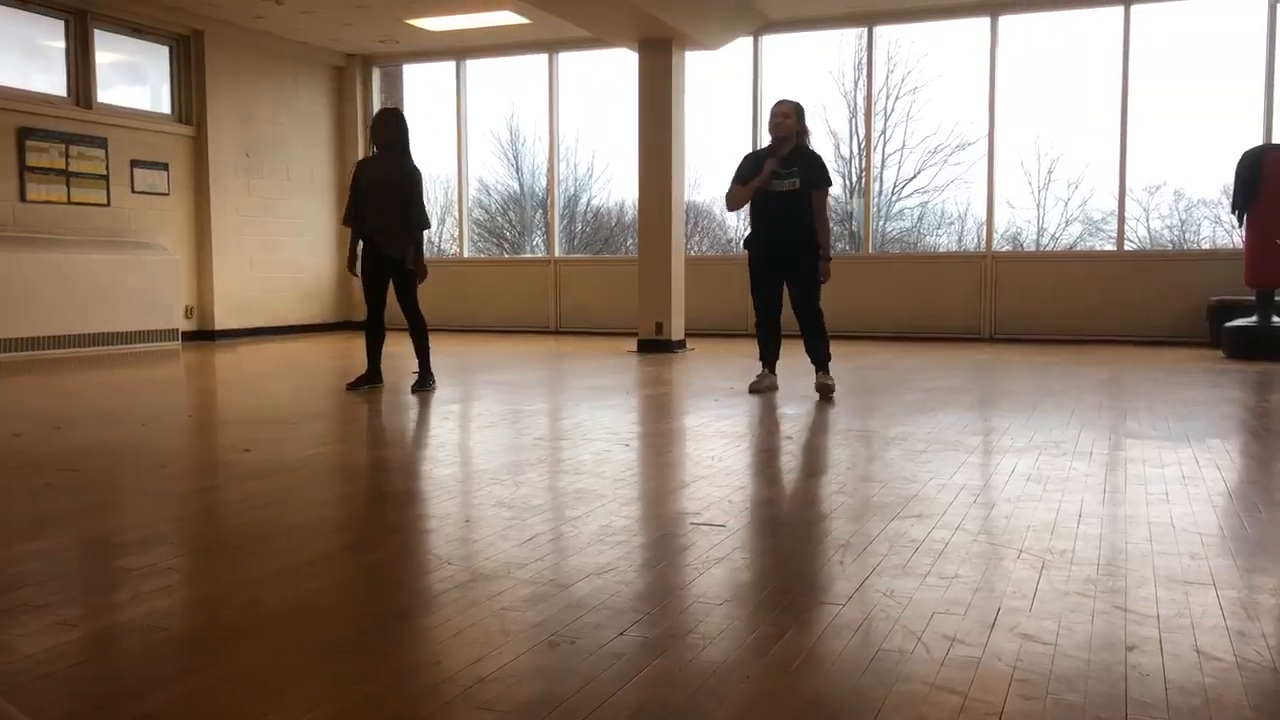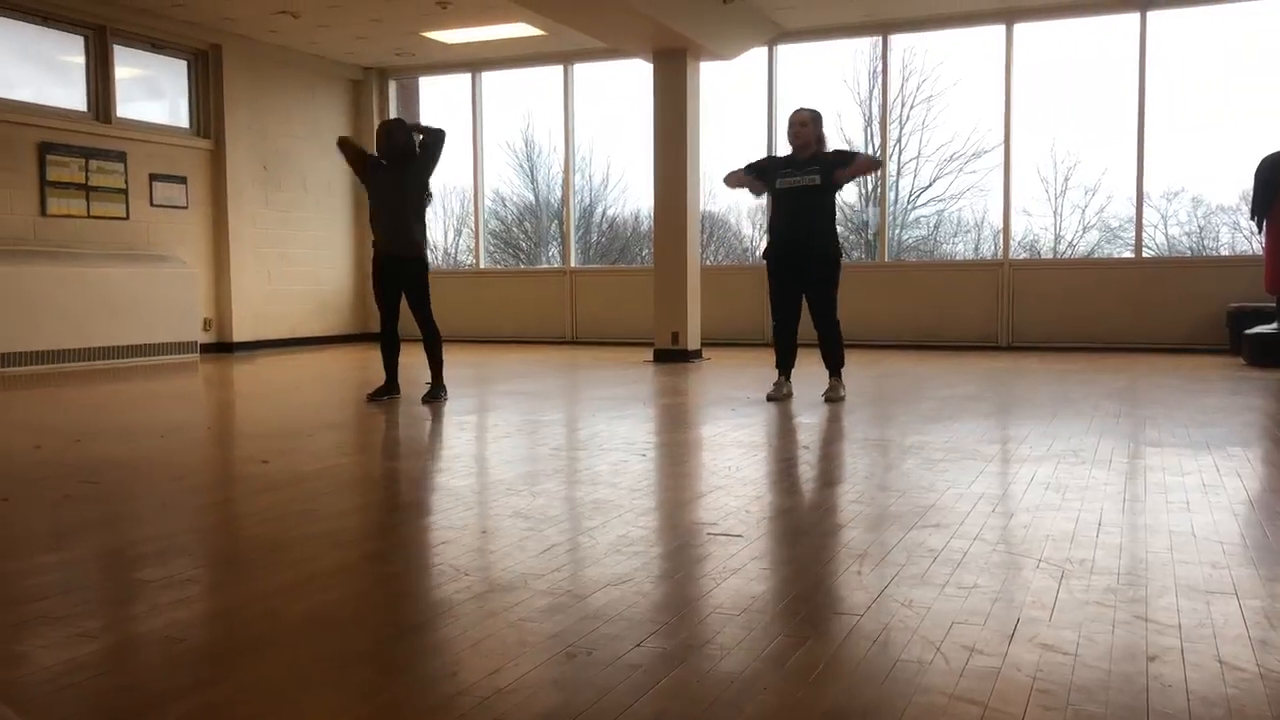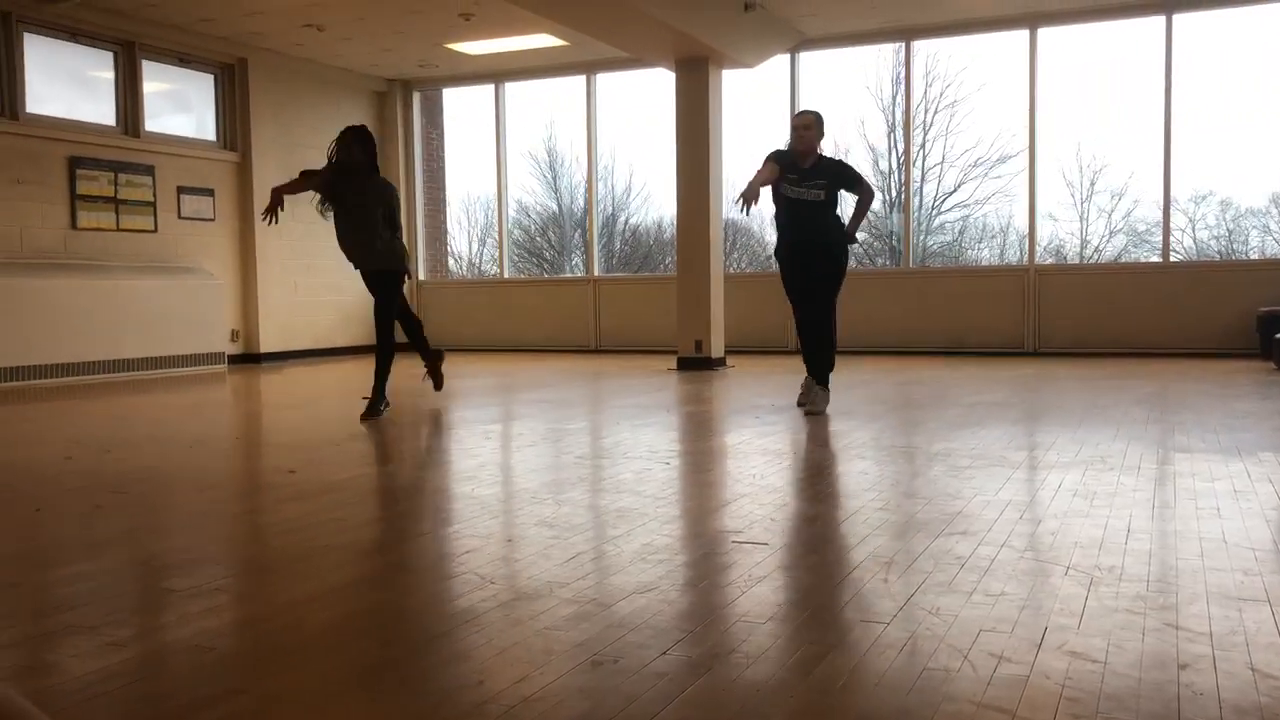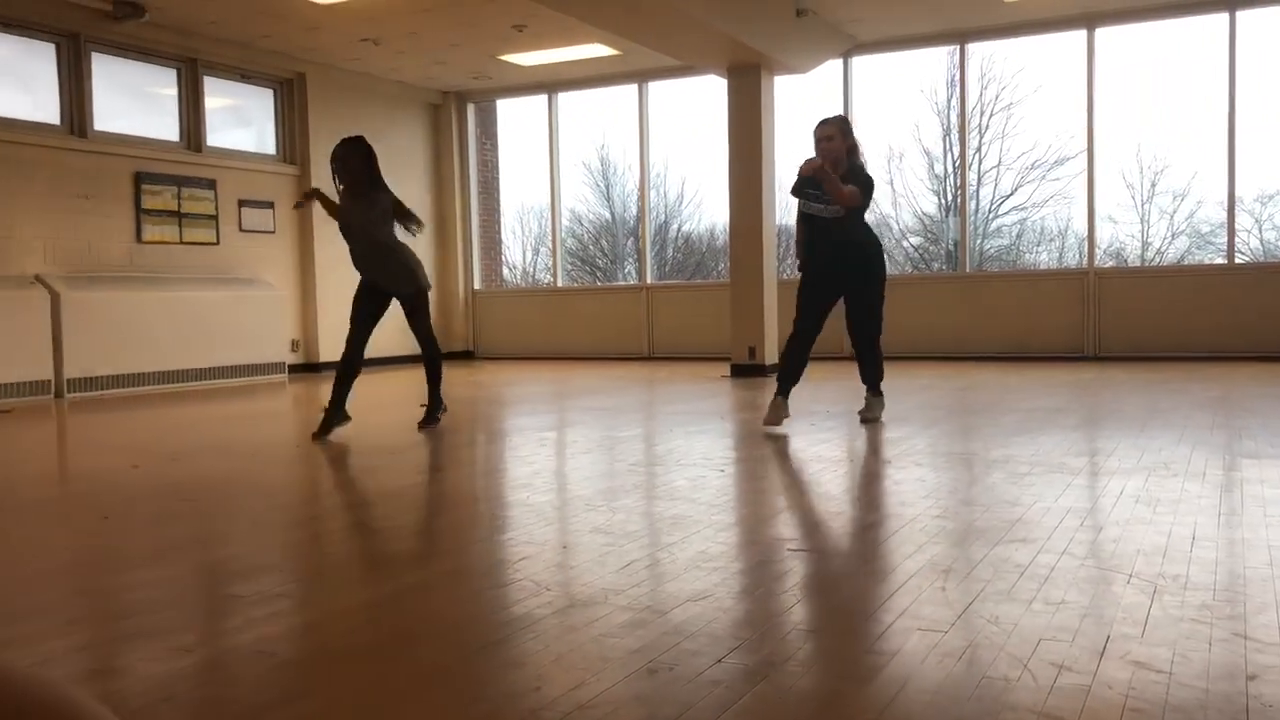
dt=0.7s
person 1, frame 1
left shoulder: (810, 161)
right shoulder: (754, 161)
left elbow: (820, 212)
right elbow: (732, 202)
left wrist: (825, 256)
right wrist: (762, 179)
left hip: (801, 250)
right hip: (763, 249)
left knee: (808, 311)
right knee: (766, 312)
left ankle: (823, 372)
right ankle: (768, 371)
person 1, frame 2
left shoulder: (831, 162)
right shoulder: (773, 165)
left elbow: (874, 162)
right elbow: (732, 178)
left wrist: (847, 173)
right wrist: (747, 180)
left hip: (820, 256)
right hip: (781, 256)
left knee: (825, 318)
right knee: (783, 319)
left ankle: (835, 379)
right ankle: (783, 379)
person 1, frame 3
left shoulder: (835, 169)
right shoulder: (780, 161)
left elbow: (867, 194)
right elbow: (765, 175)
left wrist: (851, 228)
right wrist: (751, 188)
left hip: (829, 254)
right hip: (791, 254)
left knee: (822, 316)
right knee: (804, 317)
left ankle: (820, 386)
right ankle: (811, 375)
person 1, frame 4
left shoulder: (861, 181)
right shoulder: (807, 177)
left elbow: (845, 196)
left wrist: (825, 173)
right wrist: (801, 254)
left hip: (861, 269)
right hip: (819, 268)
left knee: (864, 333)
right knee: (803, 330)
left ankle: (874, 396)
right ankle: (780, 398)
person 2, frame 1
left shoulder: (408, 171)
right shoulder: (364, 168)
left elbow: (418, 218)
right elbow: (356, 214)
left wrist: (419, 256)
right wrist: (353, 251)
left hip: (401, 251)
right hip: (372, 249)
left knee: (410, 309)
right knee: (374, 311)
left ankle: (426, 372)
right ankle: (373, 371)
person 2, frame 2
left shoulder: (416, 169)
right shoulder: (373, 171)
left elbow: (437, 136)
right elbow: (344, 144)
left wrist: (413, 128)
right wrist: (349, 143)
left hip: (412, 257)
right hip: (383, 258)
left knee: (424, 319)
right knee: (387, 322)
left ankle: (438, 383)
right ankle: (391, 382)
person 2, frame 3
left shoulder: (383, 189)
right shoulder: (334, 179)
left elbow: (394, 230)
right elbow: (306, 181)
left wrist: (401, 262)
right wrist: (279, 192)
left hip: (388, 263)
right hip: (367, 265)
left knee: (384, 325)
right knee: (398, 310)
left ankle: (378, 396)
right ankle: (431, 359)
person 2, frame 4
left shoulder: (377, 196)
right shoulder: (350, 196)
left elbow: (356, 221)
left wrist: (319, 197)
left hip: (405, 275)
right hip: (374, 279)
left knee: (424, 337)
right knee: (355, 341)
left ankle: (435, 403)
right ankle: (336, 409)
